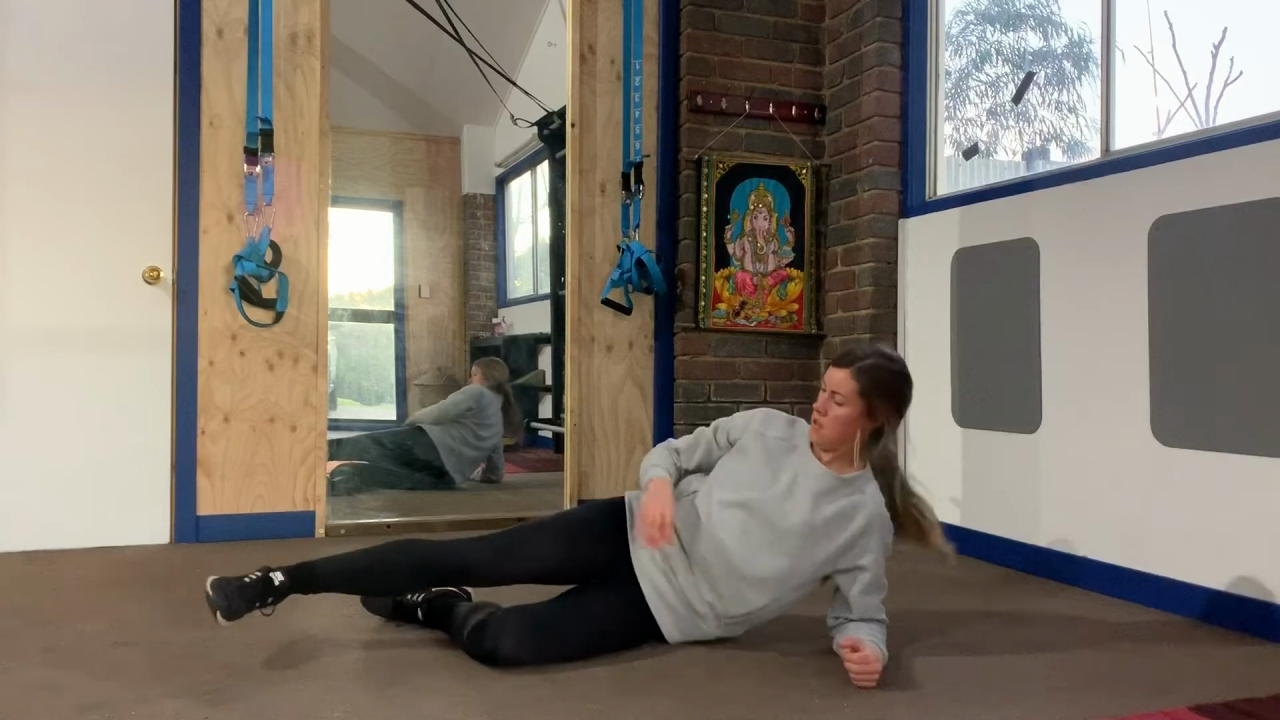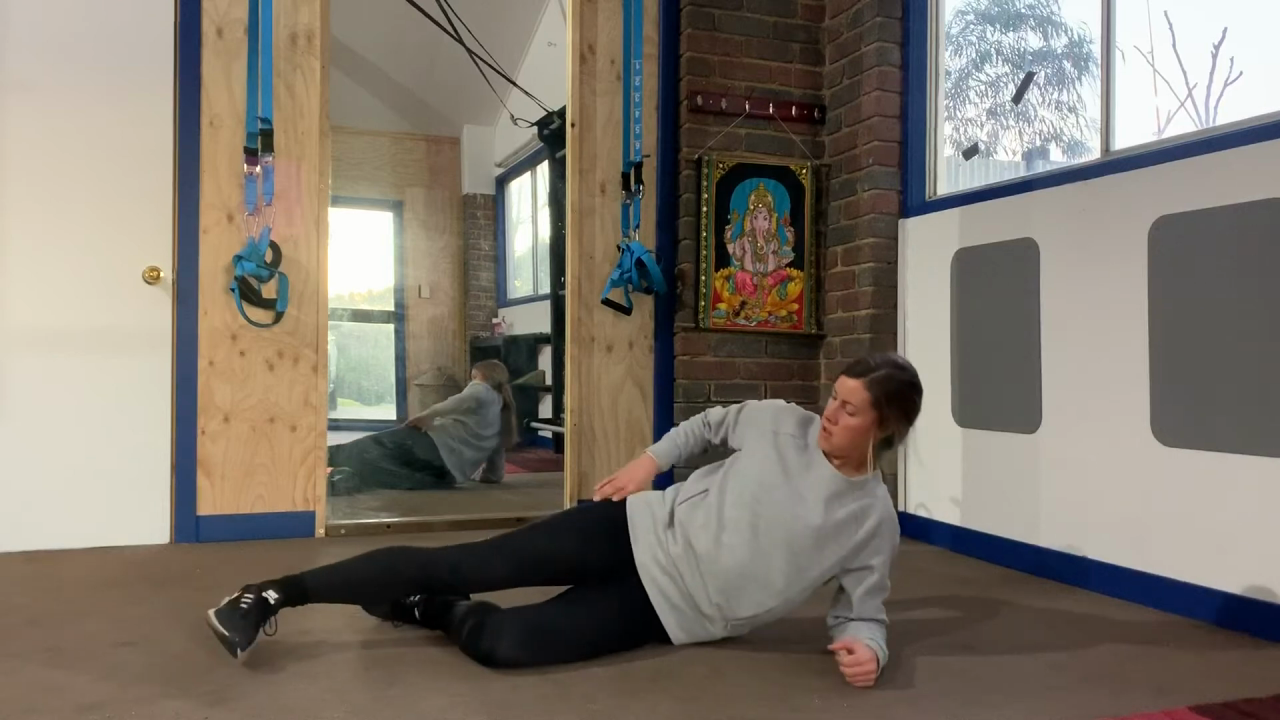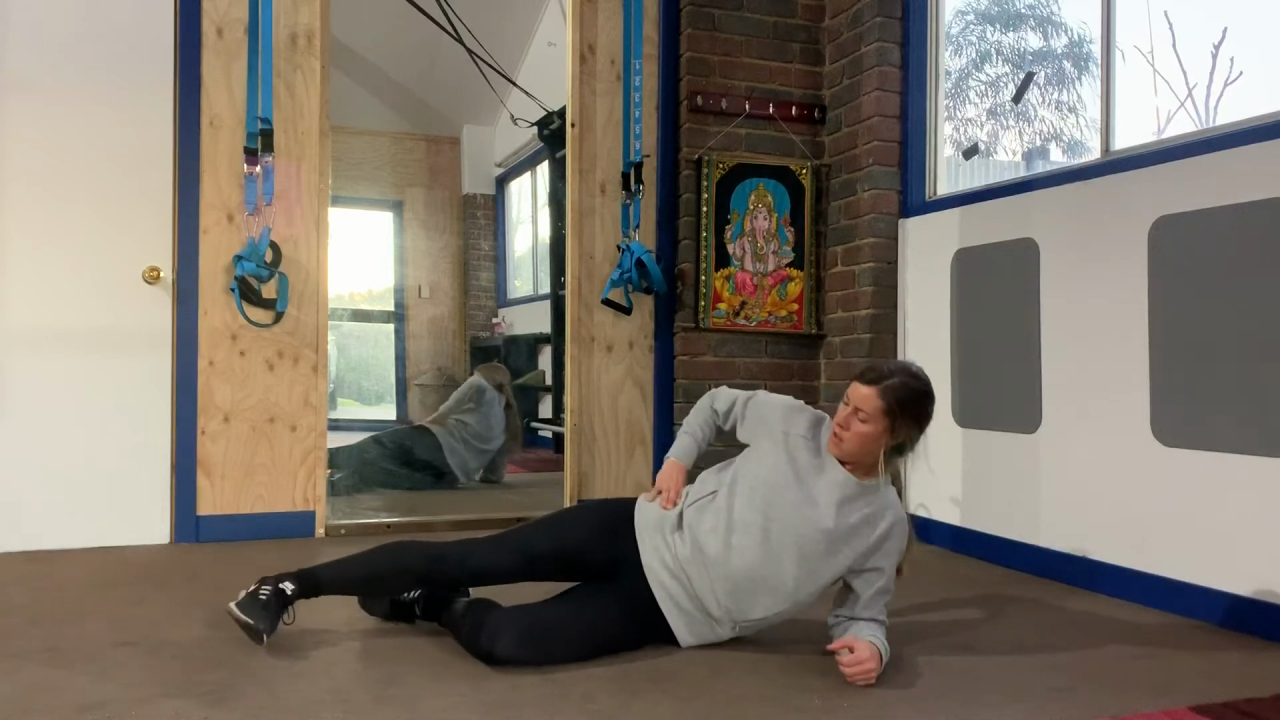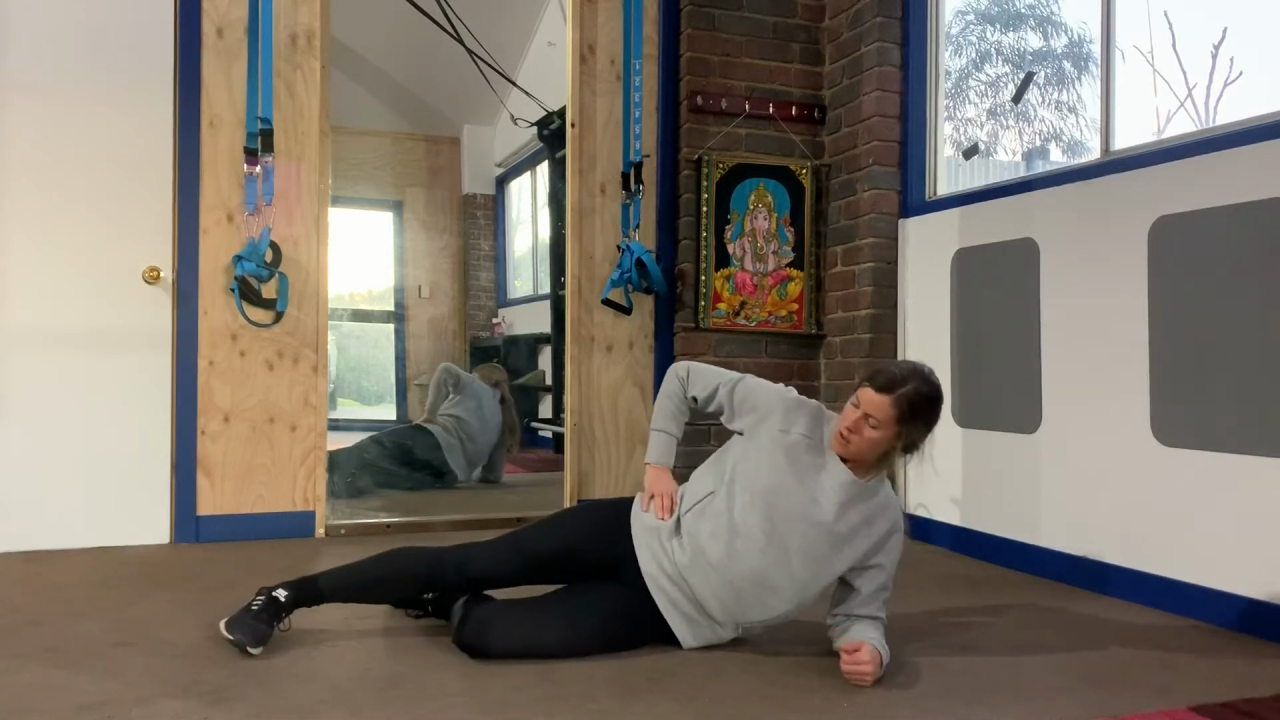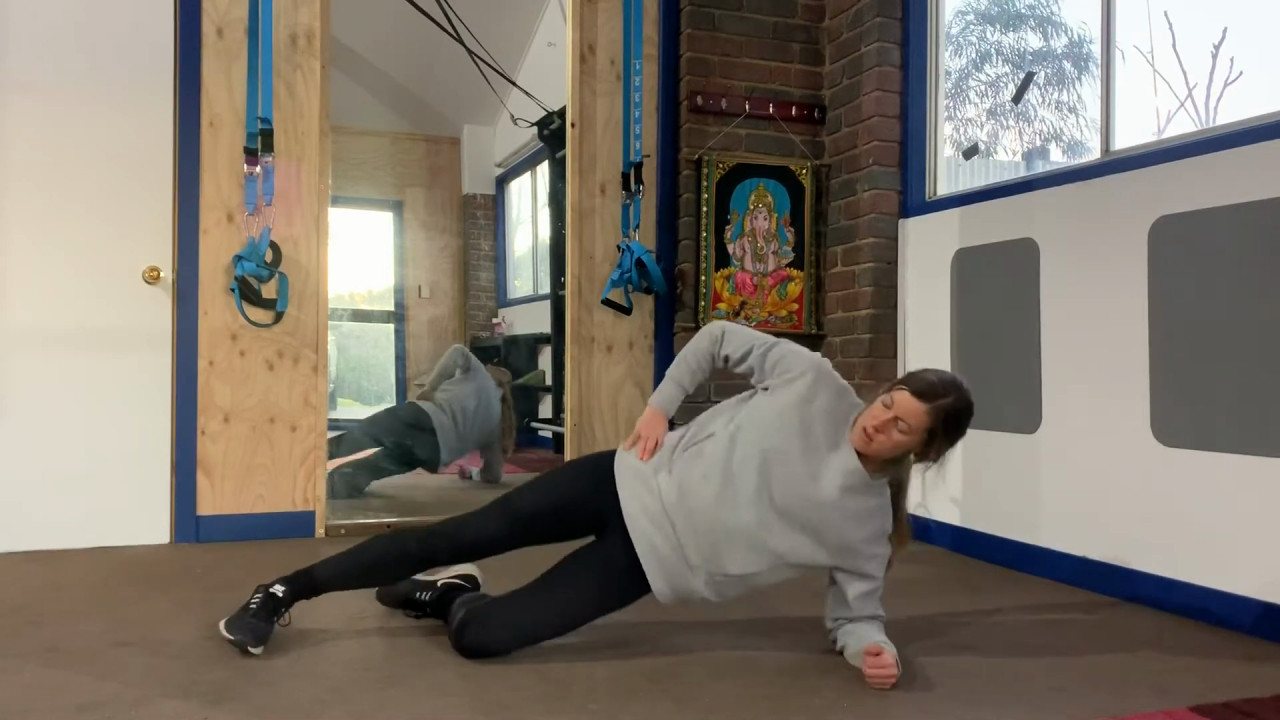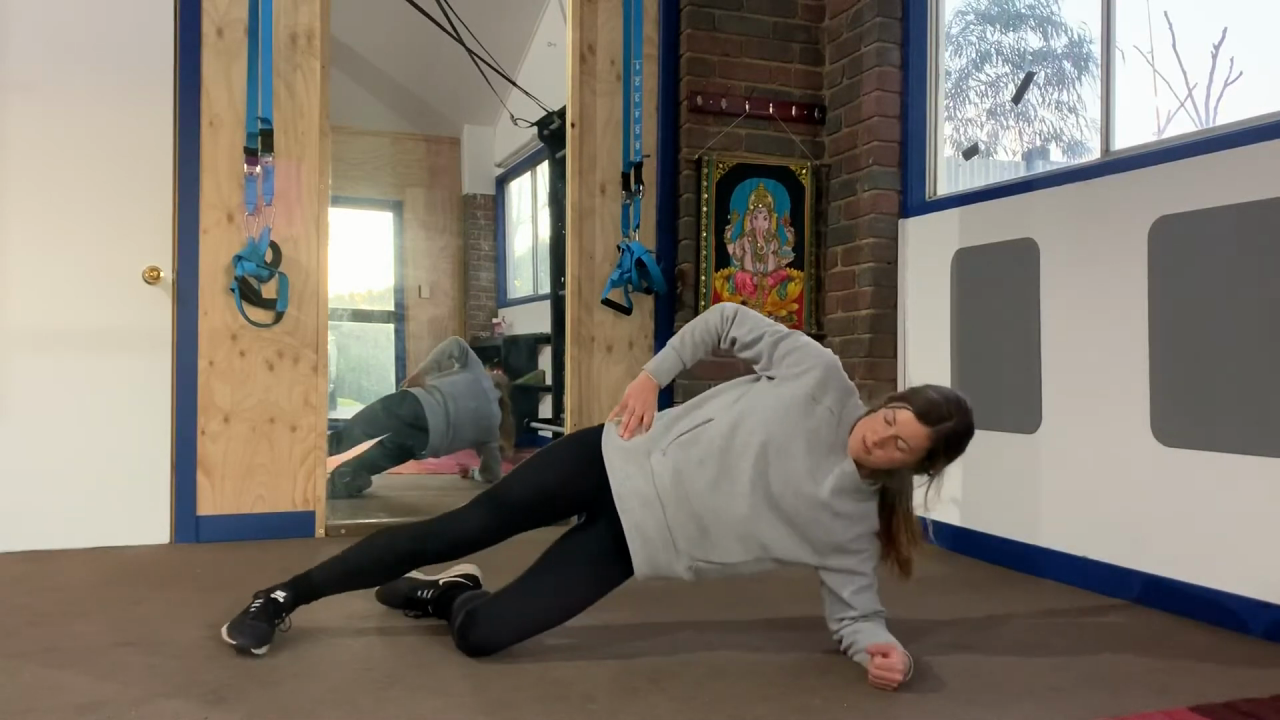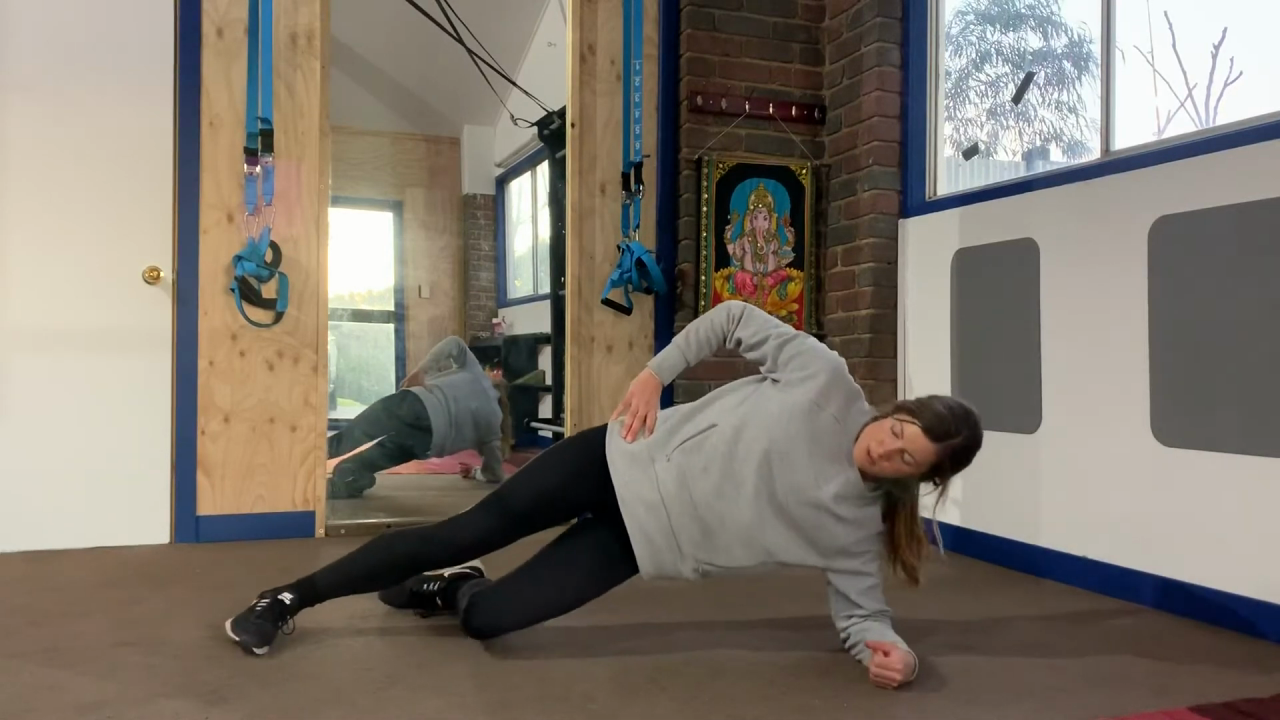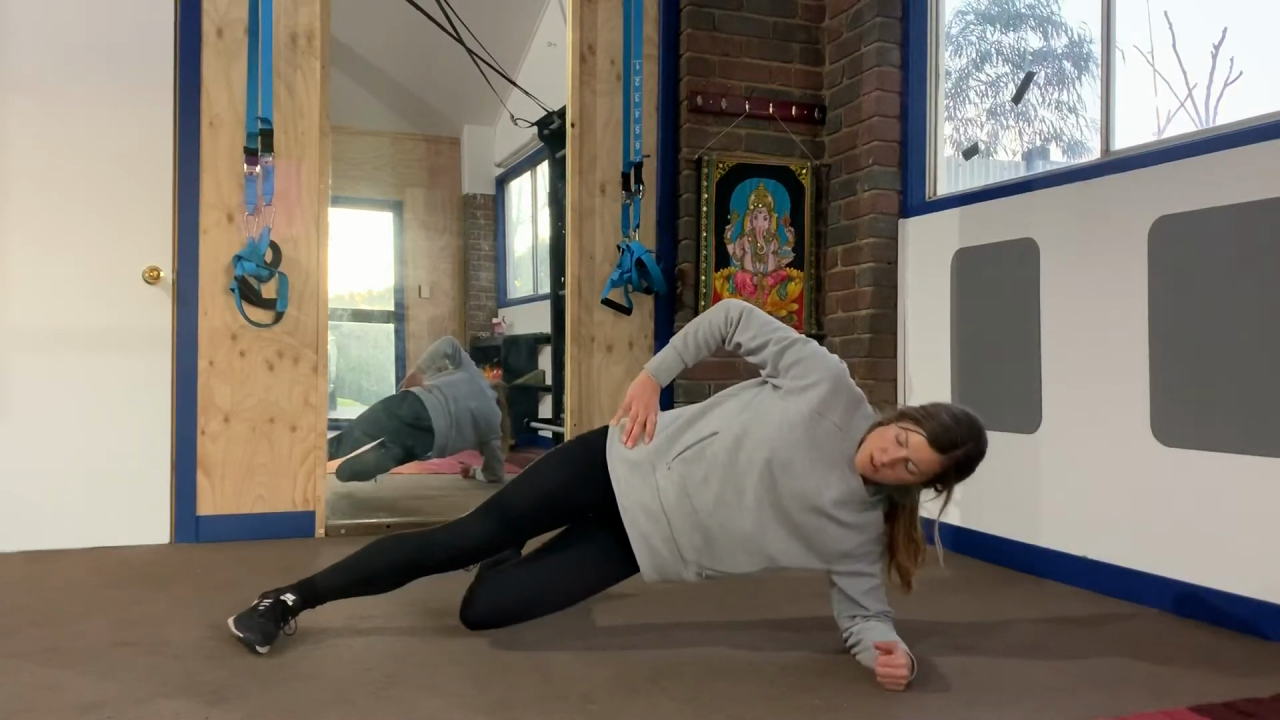
dt=0.5s
person 1, frame 1
left shoulder: (865, 519)
right shoulder: (767, 429)
left elbow: (861, 611)
right elbow: (673, 451)
left wrist: (866, 648)
right wrist: (659, 483)
left hip: (663, 611)
right hip: (632, 535)
left knee: (506, 642)
right knee: (468, 558)
left ankle: (440, 610)
right ankle: (283, 582)
person 1, frame 2
left shoulder: (873, 522)
right shoulder: (783, 422)
left elbow: (860, 611)
right elbow: (712, 421)
left wrist: (866, 648)
right wrist: (650, 459)
left hip: (666, 609)
right hip: (636, 533)
left knee: (507, 644)
right knee: (461, 563)
left ankle: (438, 611)
right ankle: (276, 594)
person 1, frame 3
left shoulder: (881, 523)
right shoulder: (794, 423)
left elbow: (862, 612)
right elbow: (718, 403)
left wrist: (869, 646)
right wrist: (677, 460)
left hip: (670, 611)
right hip: (643, 534)
left knee: (505, 640)
right knee: (469, 558)
left ankle: (434, 605)
right ankle: (290, 586)
person 1, frame 4
left shoulder: (880, 523)
right shoulder: (789, 412)
left elbow: (858, 610)
right elbow: (684, 378)
left wrist: (867, 646)
right wrist: (657, 463)
left hip: (670, 613)
right hip: (643, 535)
left knee: (484, 632)
right knee: (472, 560)
left ankle: (449, 606)
right ankle: (286, 595)
person 1, frame 5
left shoulder: (868, 519)
right shoulder: (814, 381)
left elbow: (854, 609)
right elbow: (717, 338)
left wrist: (876, 649)
right wrist: (657, 407)
left hip: (653, 561)
right hip: (633, 486)
left knee: (483, 636)
right knee: (463, 535)
left ankle: (449, 598)
right ankle: (285, 591)
person 1, frame 6
left shoulder: (853, 521)
right shoulder: (819, 374)
left elbow: (855, 608)
right elbow: (727, 320)
left wrist: (886, 650)
right wrist: (652, 374)
left hip: (637, 536)
right hip: (621, 461)
left knee: (484, 634)
right knee: (461, 527)
left ankle: (449, 595)
right ankle: (283, 596)
person 1, frame 7
left shoulder: (856, 525)
right shoulder: (826, 378)
left elbow: (859, 608)
right elbow: (734, 318)
left wrist: (891, 650)
right wrist: (654, 372)
left hip: (642, 537)
right hip: (625, 461)
left knee: (489, 618)
right knee: (470, 531)
left ankle: (451, 589)
right ankle: (289, 598)
person 1, frame 8
left shoulder: (859, 529)
right shoulder: (827, 384)
left elbow: (862, 609)
right elbow: (732, 318)
left wrist: (890, 650)
right wrist: (652, 374)
left hip: (646, 541)
right hip: (628, 465)
left knee: (484, 611)
right knee: (468, 537)
left ankle: (508, 554)
right ankle: (291, 597)
person 2, frame 1
left shoulder: (477, 393)
right shoulder: (500, 425)
left elbow: (438, 414)
right elbow: (495, 474)
left wrist: (411, 421)
right wrist: (470, 472)
left hip: (430, 442)
right hip: (446, 474)
left knee: (358, 446)
right ankle: (351, 476)
person 2, frame 2
left shoulder: (483, 390)
right shoulder: (502, 426)
left elbow: (474, 396)
right elbow: (495, 475)
left wrist: (430, 413)
right wrist: (474, 471)
left hip: (430, 441)
right hip: (446, 473)
left knee: (361, 451)
right ankle: (350, 478)
person 2, frame 3
left shoulder: (486, 395)
right shoulder: (504, 429)
left elbow: (477, 384)
right elbow: (495, 475)
left wrist: (441, 414)
right wrist: (473, 471)
left hip: (431, 441)
right hip: (446, 474)
left knee: (363, 452)
person 2, frame 4
left shoulder: (475, 386)
right shoulder: (502, 421)
left elbow: (445, 370)
right elbow: (493, 475)
left wrist: (429, 413)
right wrist: (470, 470)
left hip: (429, 438)
right hip: (446, 469)
left knee: (363, 452)
person 2, frame 5
left shoulder: (479, 375)
right shoulder: (498, 417)
left elbow: (458, 352)
right elbow: (493, 475)
left wrist: (429, 388)
left hip: (422, 417)
right hip: (434, 450)
left knee: (353, 440)
right ankle: (342, 479)
person 2, frame 6
left shoulder: (476, 372)
right shoulder: (493, 418)
left elbow: (455, 344)
right elbow: (492, 474)
left wrist: (421, 372)
right wrist: (474, 473)
left hip: (411, 403)
right hip: (421, 436)
left knee: (342, 438)
right ankle: (345, 477)
person 2, frame 7
left shoulder: (475, 373)
right shoulder: (492, 419)
left elbow: (454, 343)
right elbow: (494, 474)
left wrist: (421, 371)
right wrist: (476, 472)
right hip: (423, 435)
left knee: (343, 441)
right ankle: (350, 475)
person 2, frame 8
left shoulder: (470, 373)
right shoulder: (492, 419)
left elbow: (448, 343)
right elbow: (495, 475)
left wrist: (417, 371)
right wrist: (475, 472)
right hip: (424, 434)
left knee: (339, 445)
